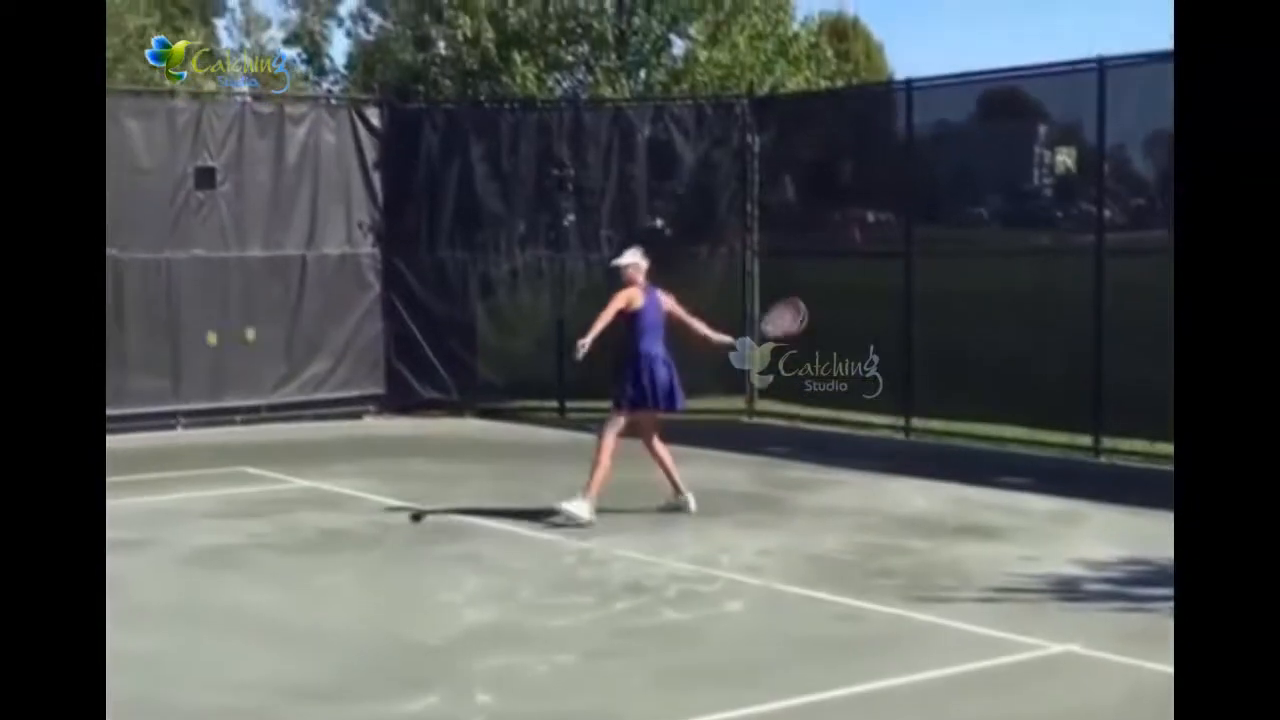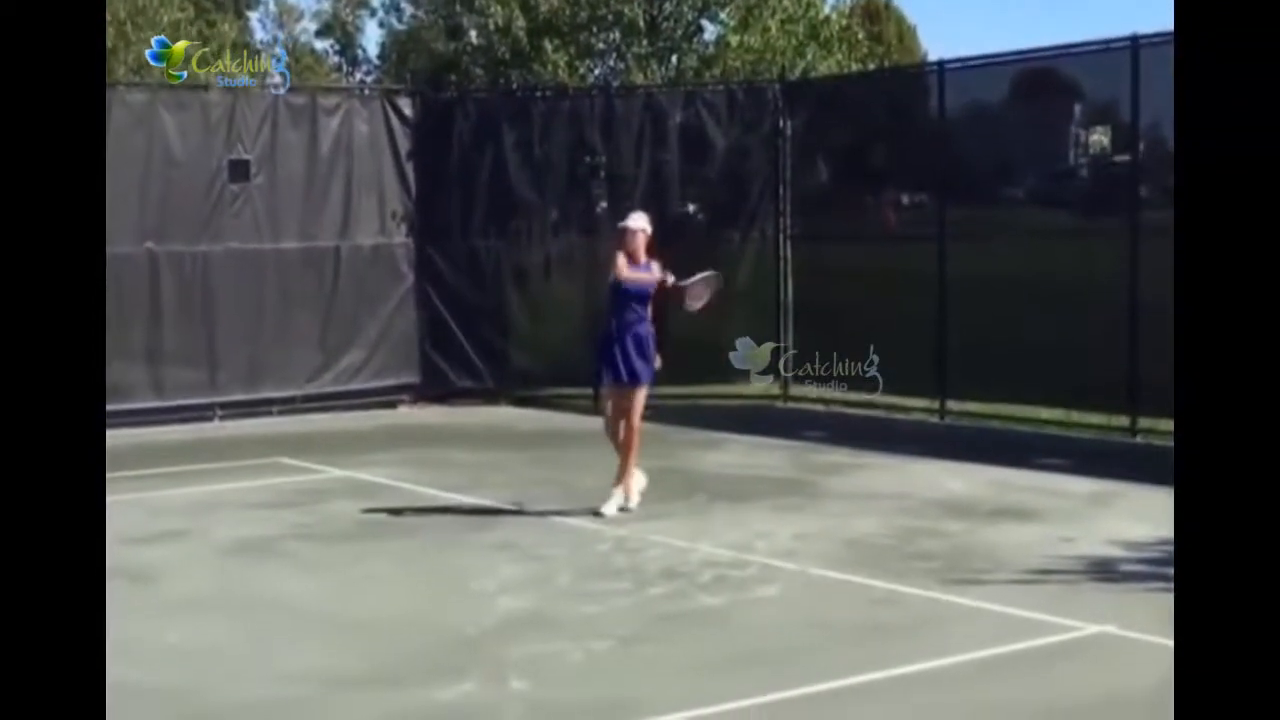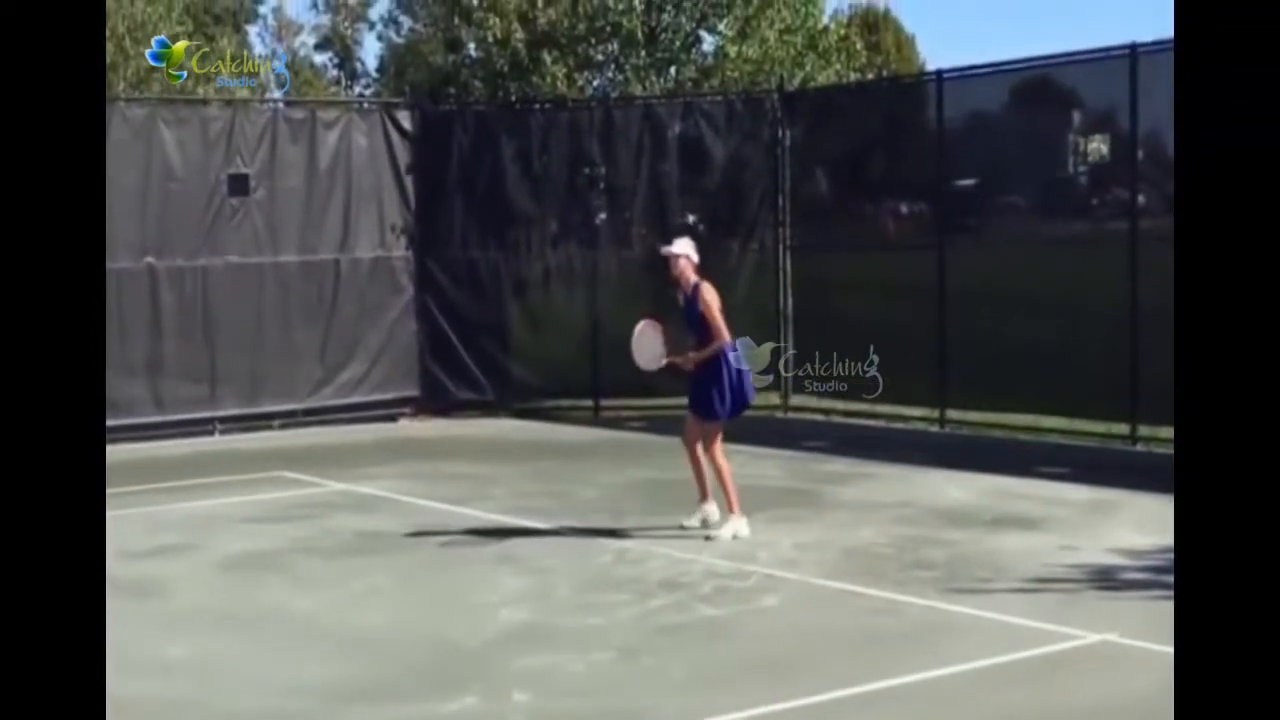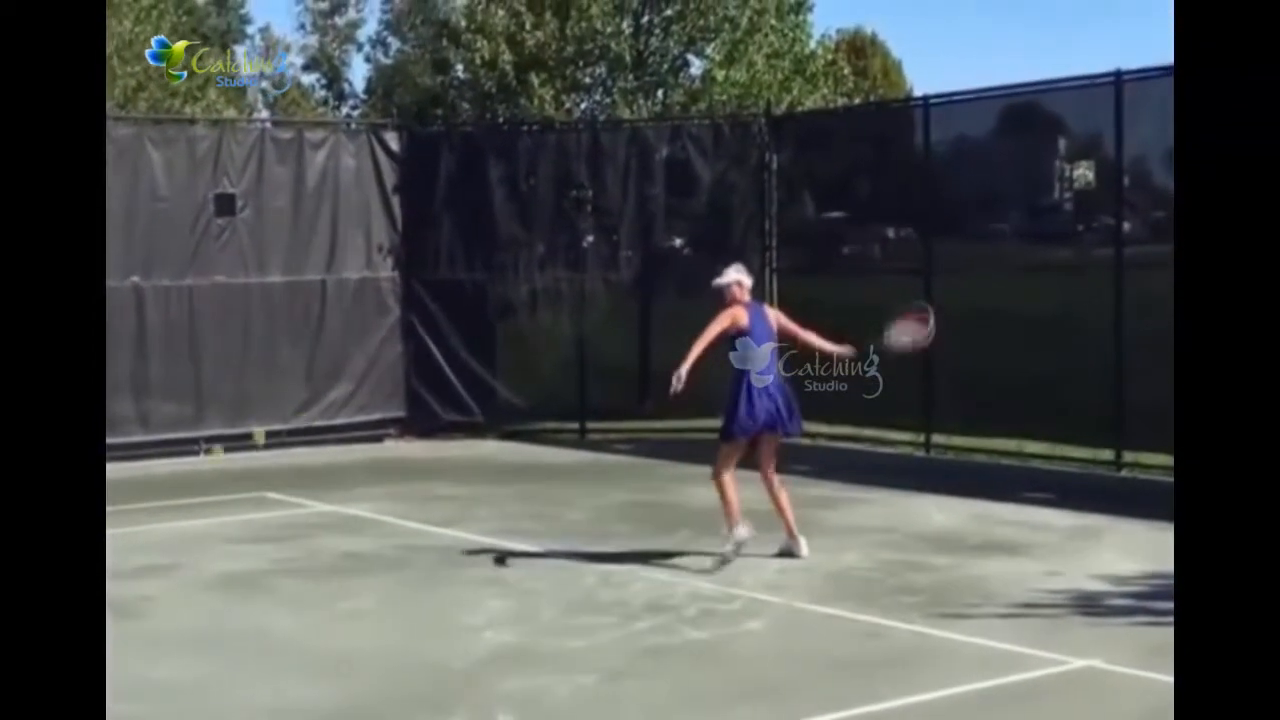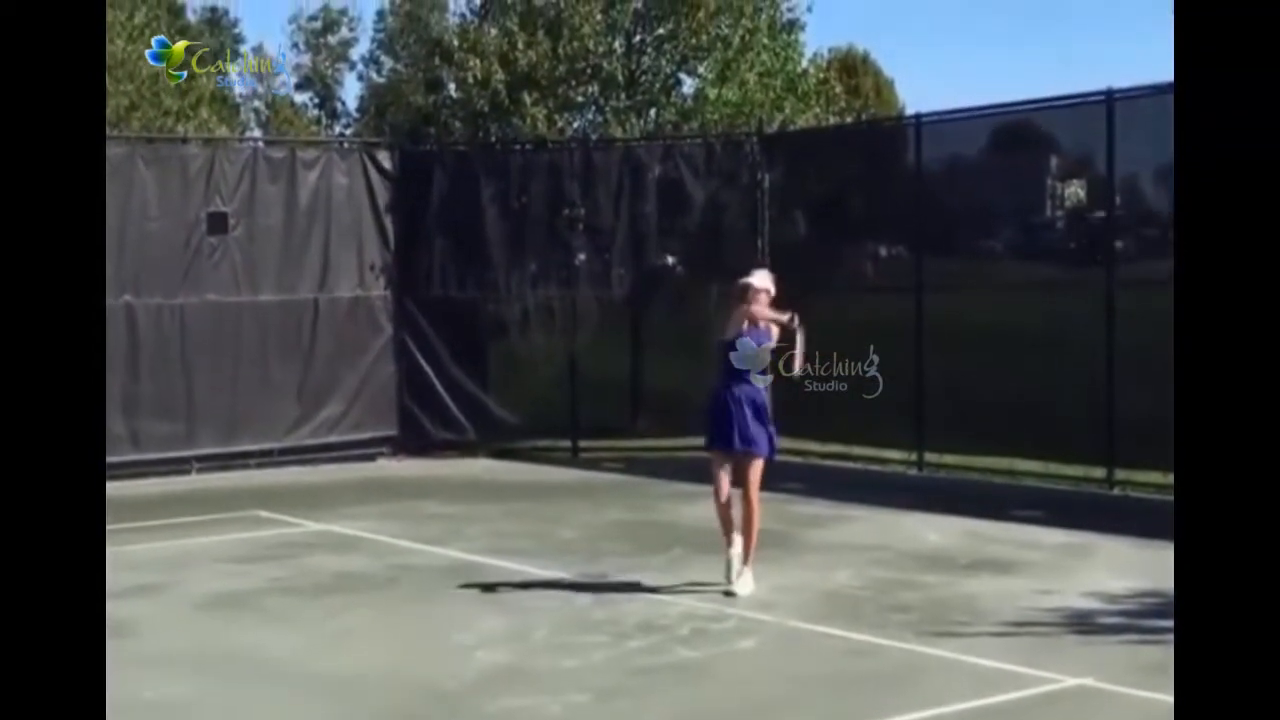
dt=1s
person 1, frame 1
left shoulder: (627, 294)
right shoulder: (660, 296)
left elbow: (607, 314)
right elbow: (689, 320)
left wrist: (587, 339)
right wrist: (717, 337)
left hip: (641, 366)
right hip: (661, 365)
left knee: (610, 433)
right knee: (649, 435)
left ankle: (586, 502)
right ankle: (681, 495)
person 1, frame 2
left shoulder: (654, 268)
right shoulder: (620, 259)
right elbow: (623, 274)
left wrist: (654, 348)
right wrist: (658, 278)
left hip: (640, 342)
right hip: (615, 340)
left knee: (632, 420)
right knee: (612, 422)
left ankle: (621, 487)
right ankle: (632, 475)
person 1, frame 3
left shoulder: (704, 291)
right shoulder: (683, 293)
left elbow: (724, 339)
left wrist: (695, 358)
right wrist: (686, 358)
left hip: (721, 370)
right hip: (705, 370)
left knee: (712, 448)
right knee: (689, 439)
left ankle: (737, 519)
right ankle: (707, 506)
person 1, frame 4
left shoulder: (732, 313)
right shoulder: (769, 312)
left elbow: (705, 338)
right elbow: (803, 334)
left wrist: (684, 367)
right wrist: (836, 349)
left hip: (750, 392)
right hip: (774, 392)
left knee: (722, 472)
right knee: (767, 472)
left ankle: (737, 528)
right ankle: (794, 539)
person 1, frame 5
left shoulder: (772, 331)
right shoulder: (737, 319)
right elbow: (749, 309)
right wrist: (785, 319)
left hip: (756, 410)
right hip: (728, 408)
left knee: (750, 493)
right knee: (722, 494)
left ankle: (745, 570)
right ankle: (732, 542)
